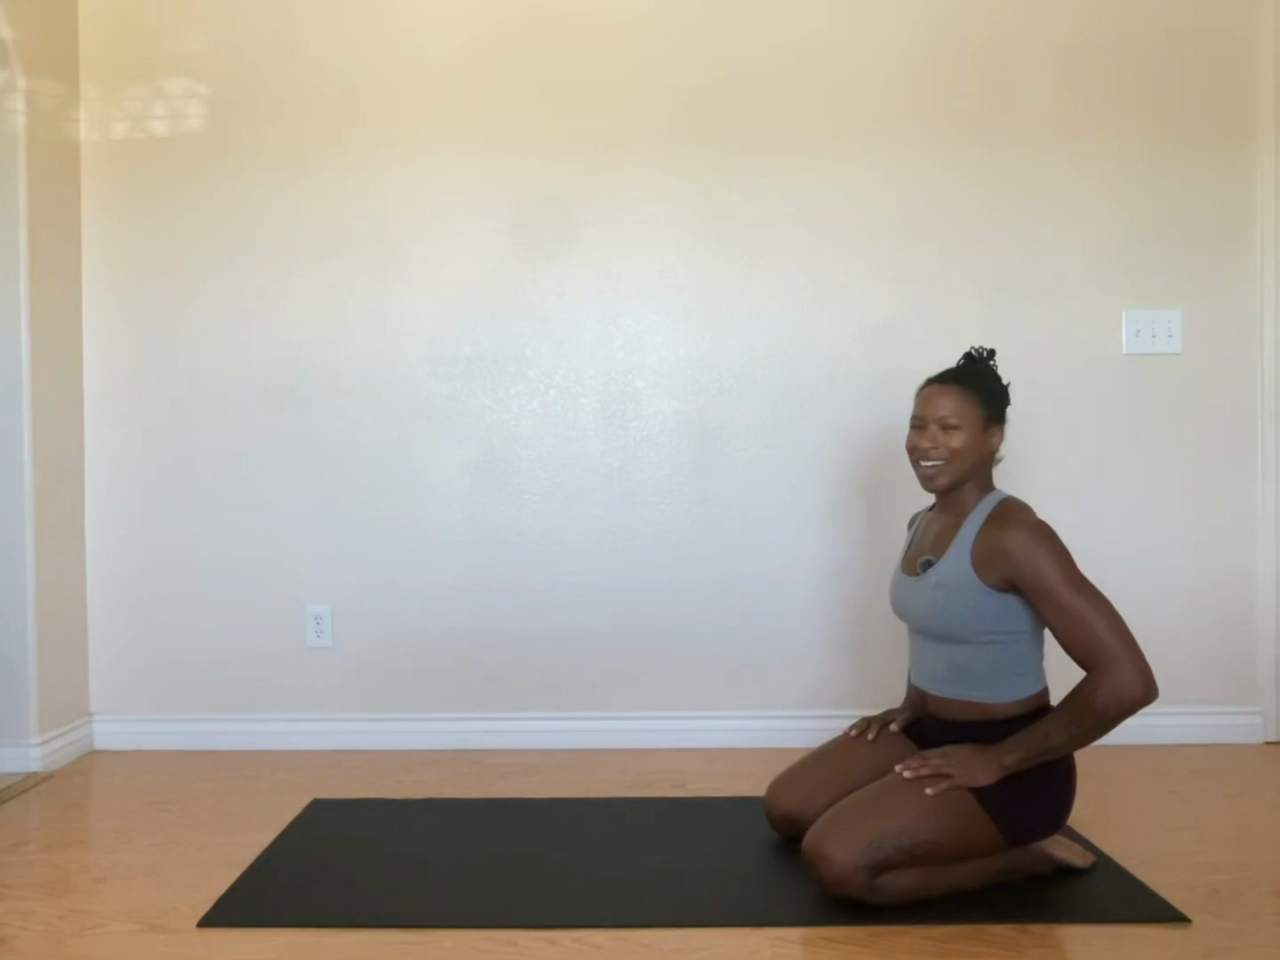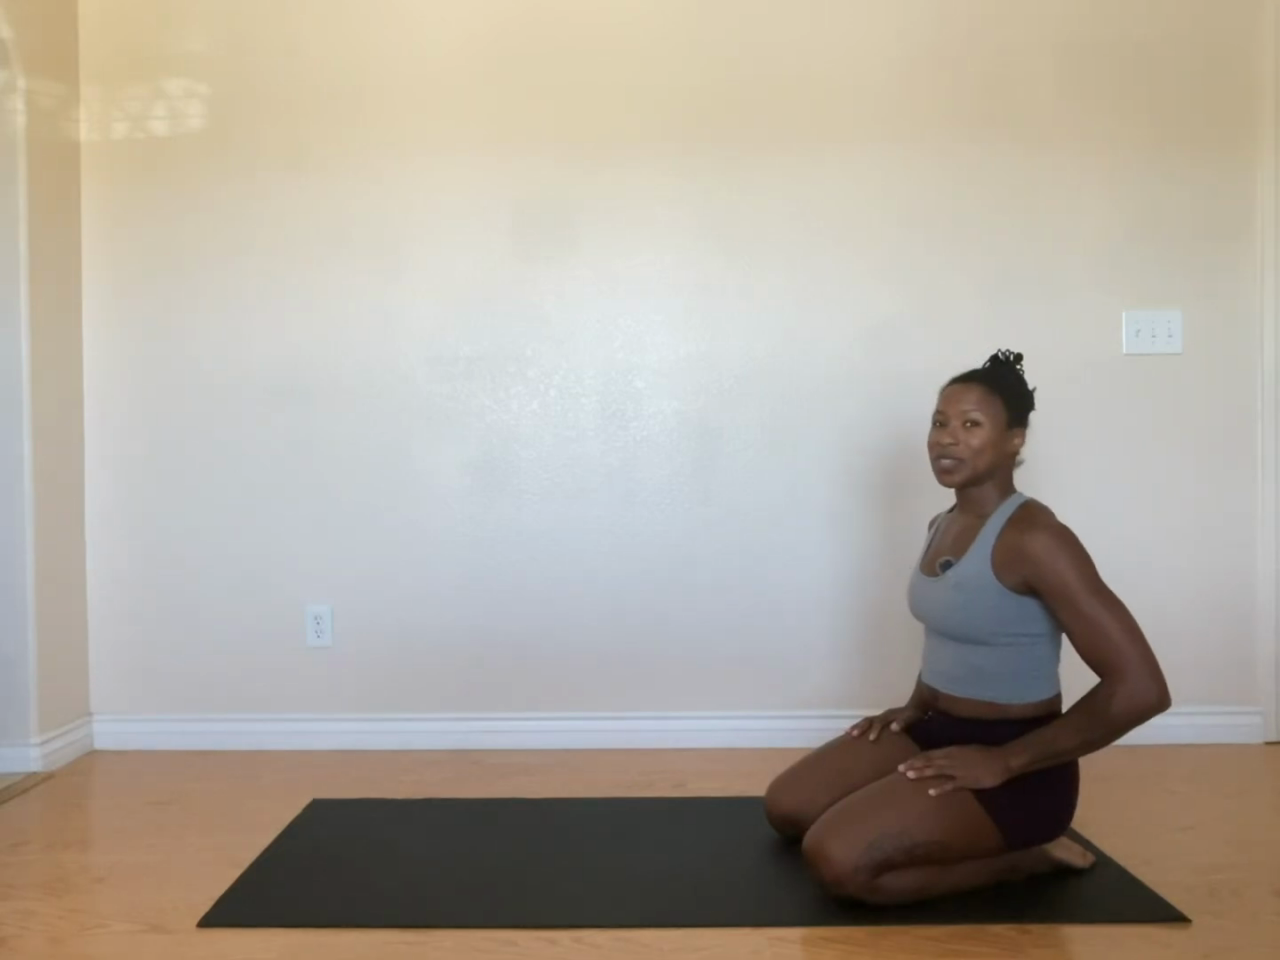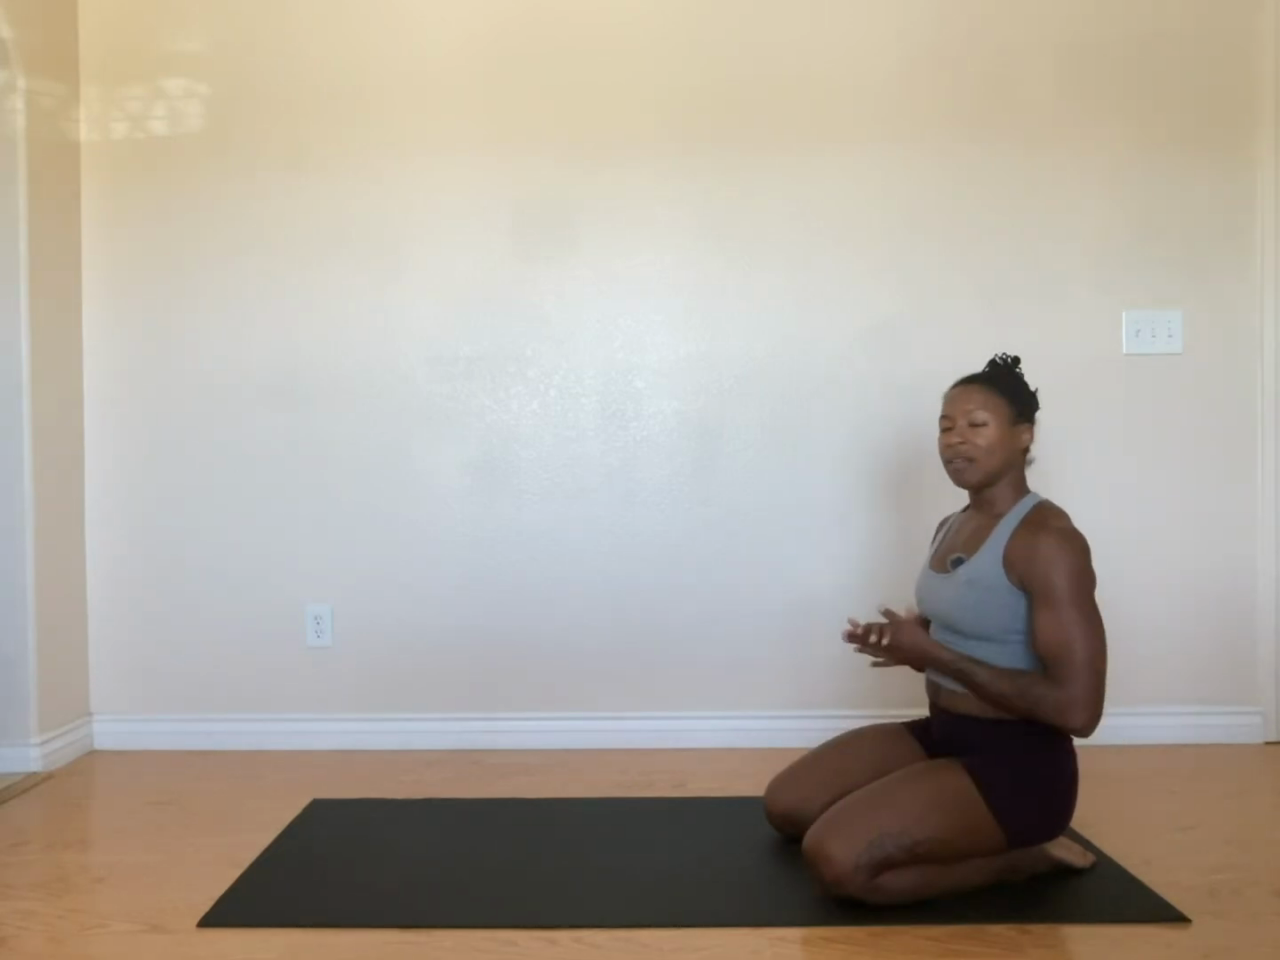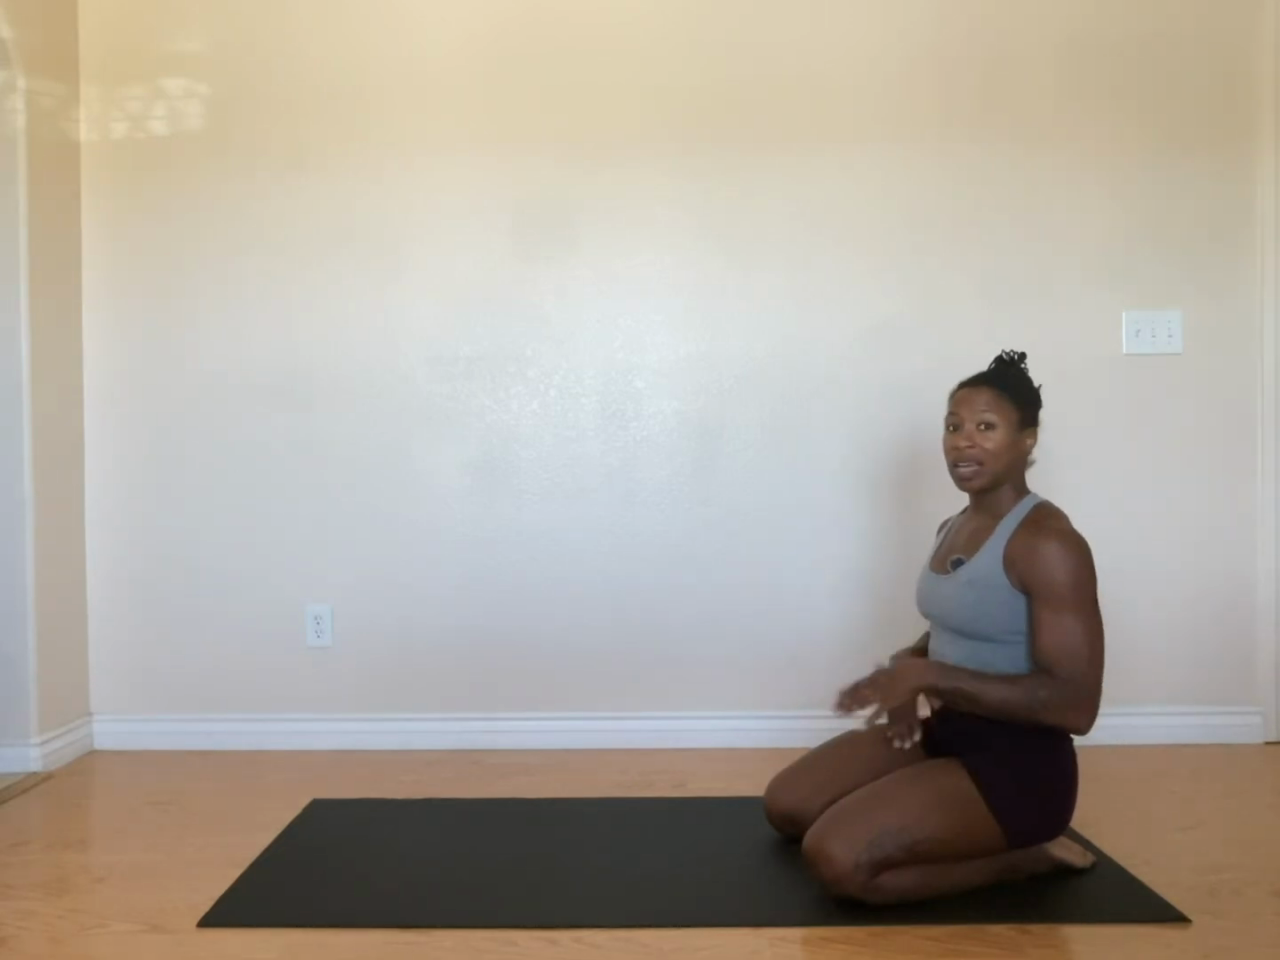
dt=1s
person 1, frame 1
left shoulder: (1013, 534)
right shoulder: (924, 524)
left elbow: (1128, 680)
left wrist: (1000, 761)
right wrist: (910, 707)
left hip: (1009, 764)
right hip: (935, 732)
left knee: (837, 860)
right knee: (786, 808)
left ankle: (1030, 855)
right ankle: (969, 831)
person 1, frame 2
left shoulder: (1034, 538)
right shoulder: (944, 526)
left elbow: (1140, 688)
left wrist: (1005, 762)
right wrist: (915, 707)
left hip: (1013, 765)
right hip: (940, 731)
left knee: (839, 860)
right knee: (786, 807)
left ankle: (1031, 857)
right ankle: (976, 835)
person 1, frame 3
left shoulder: (1047, 539)
right shoulder: (953, 528)
left elbow: (1077, 707)
left wrist: (933, 653)
right wrist: (895, 639)
left hip: (1017, 764)
right hip: (941, 733)
left knee: (839, 859)
right knee: (786, 805)
left ankle: (1029, 856)
right ankle: (982, 836)
person 1, frame 4
left shoulder: (1048, 542)
right shoulder: (956, 528)
left elbow: (1075, 706)
left wrist: (920, 671)
right wrist: (907, 671)
left hip: (1020, 765)
right hip: (946, 735)
left knee: (838, 858)
right knee: (786, 804)
left ankle: (1030, 856)
right ankle: (976, 835)
